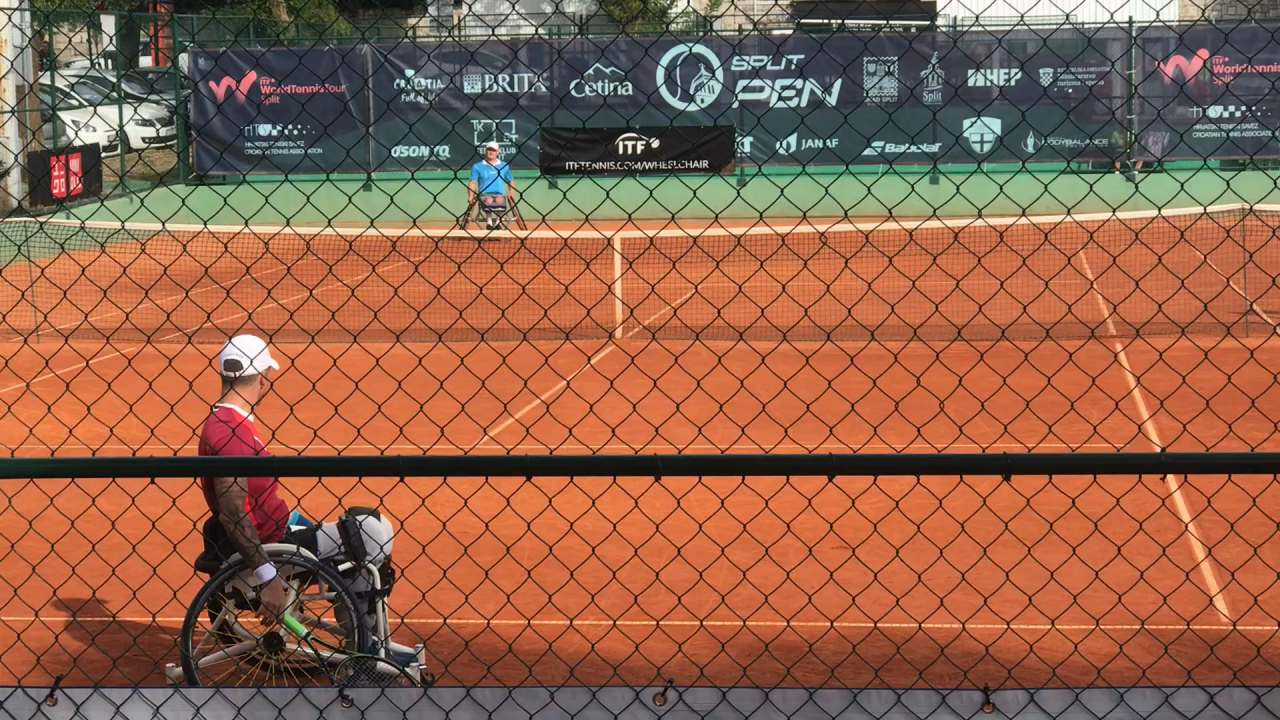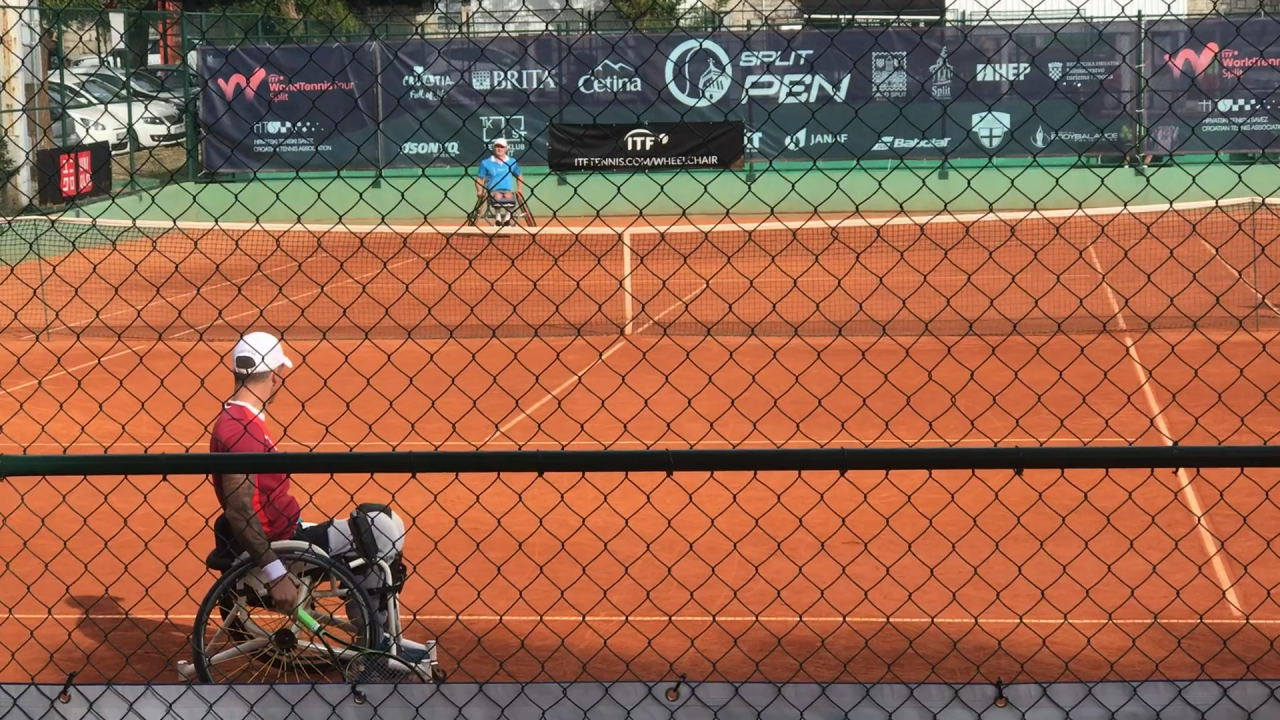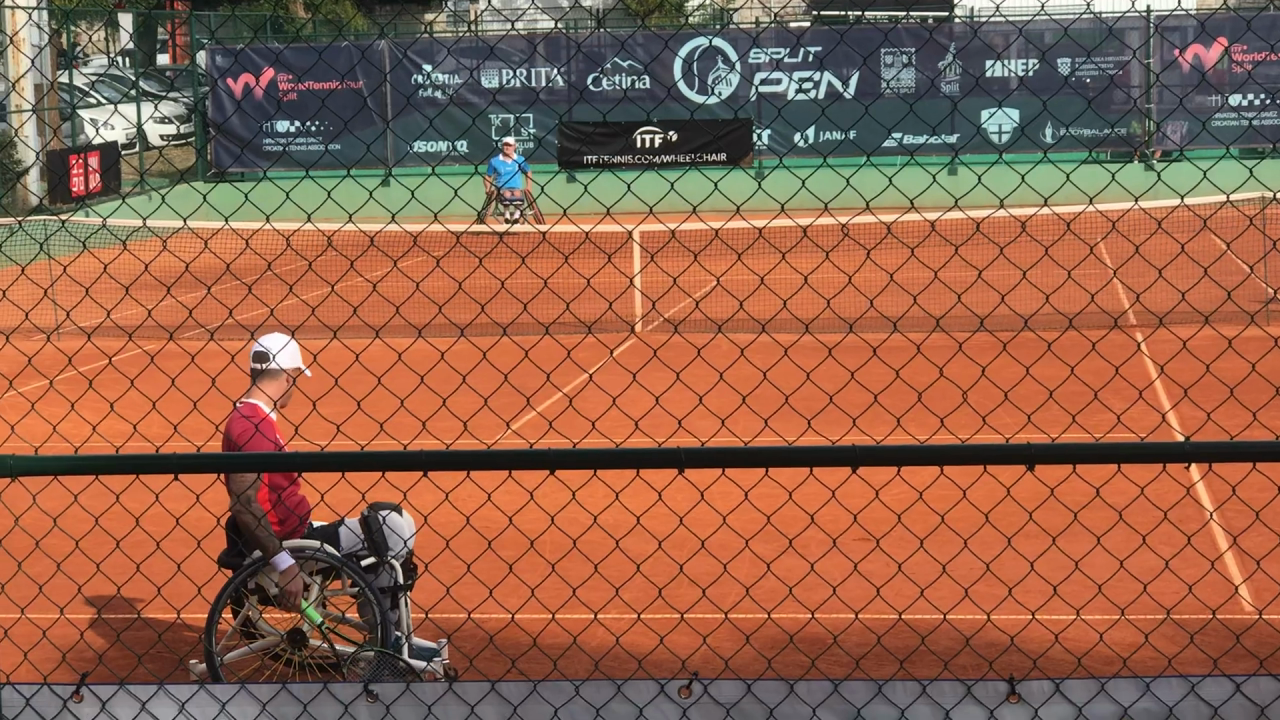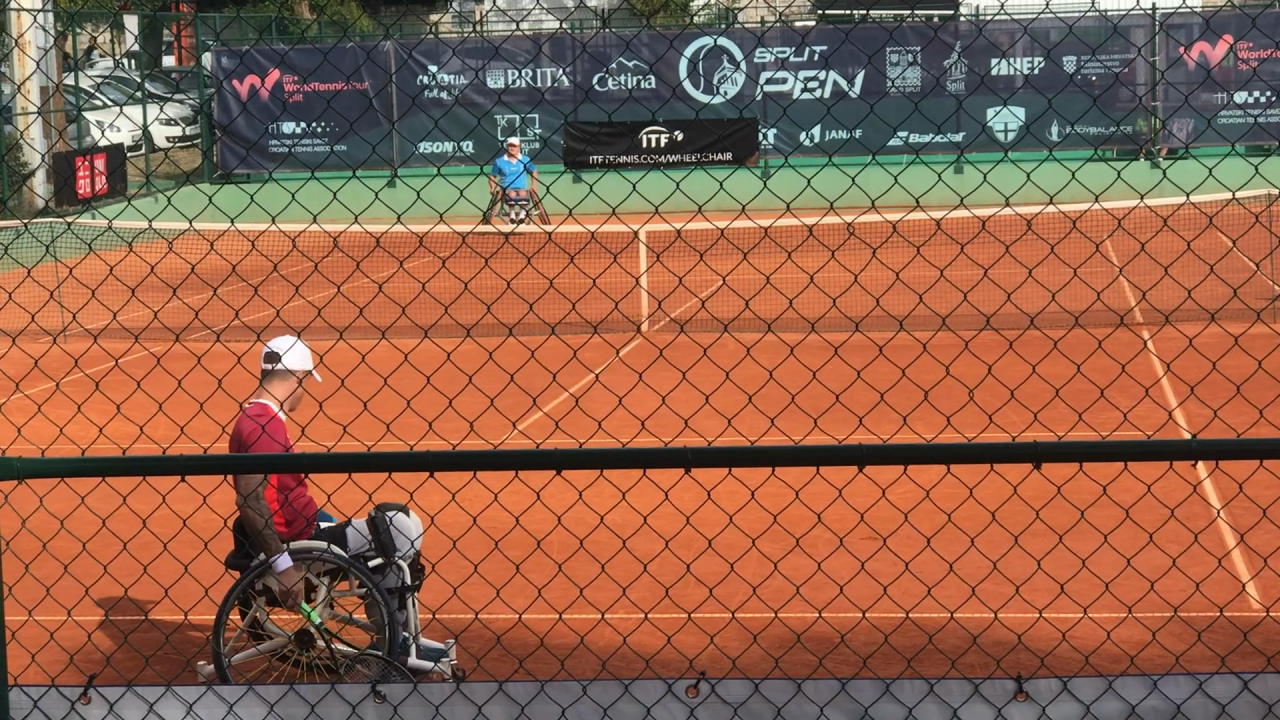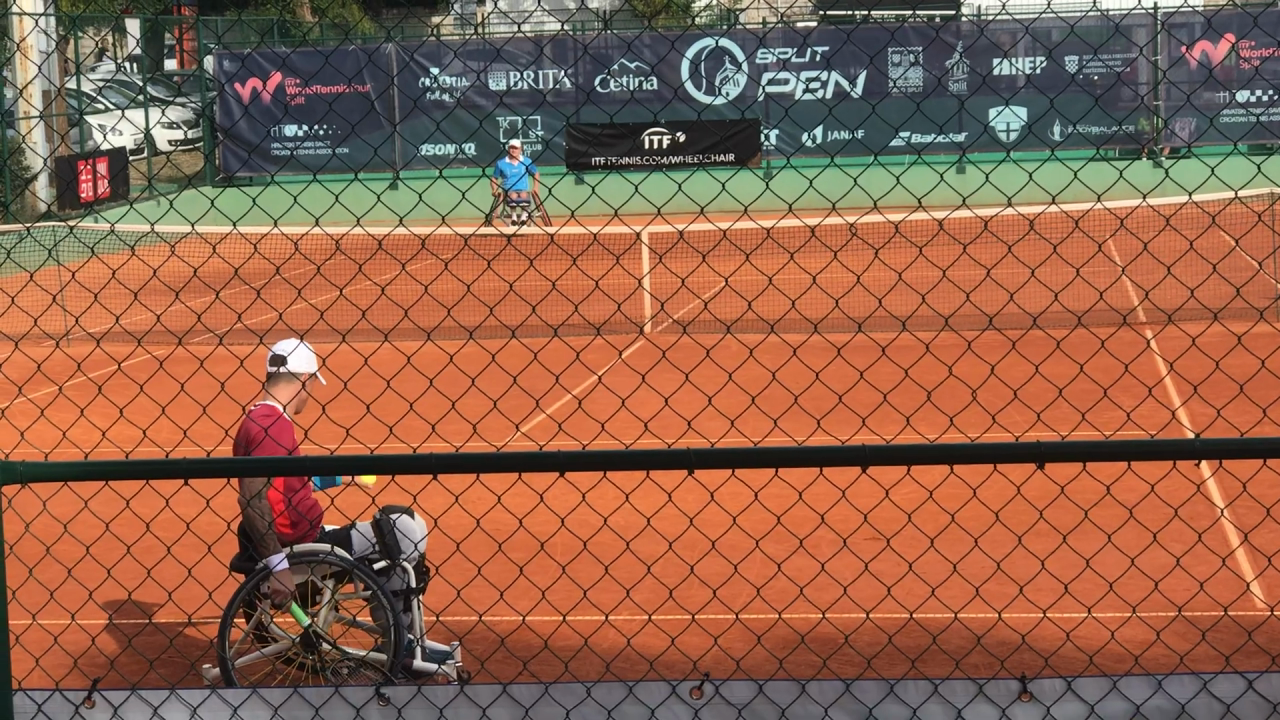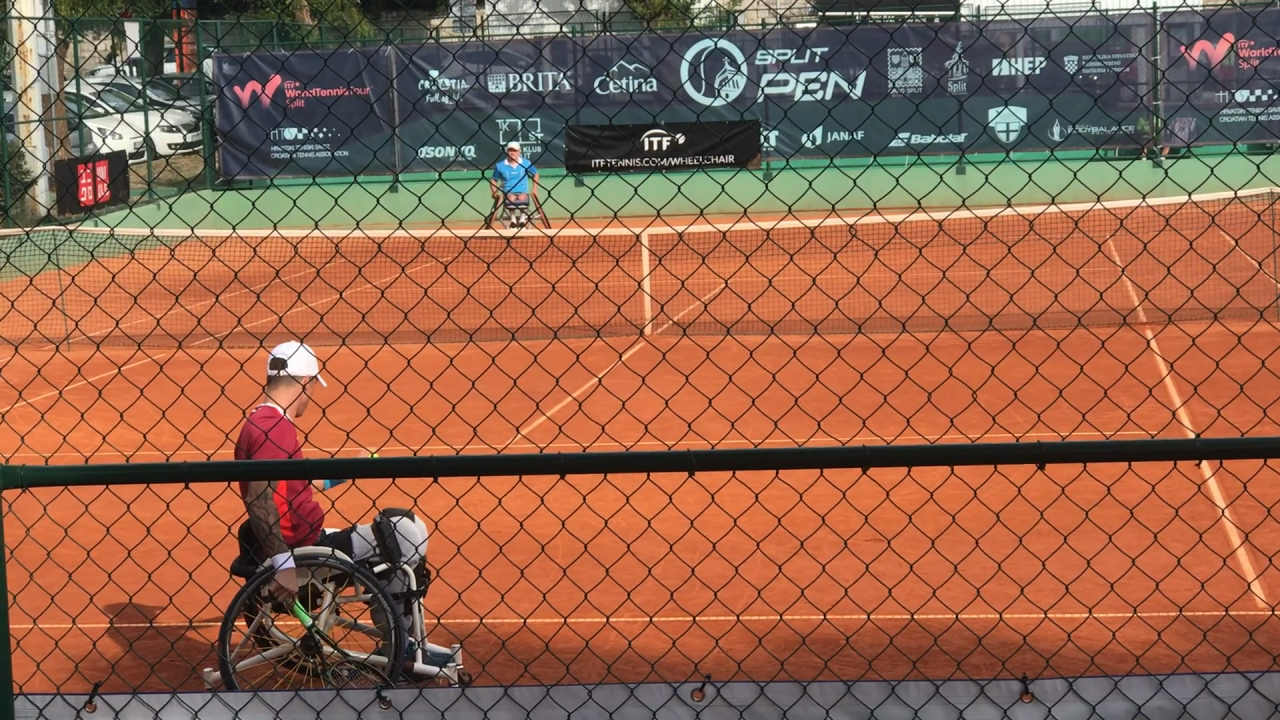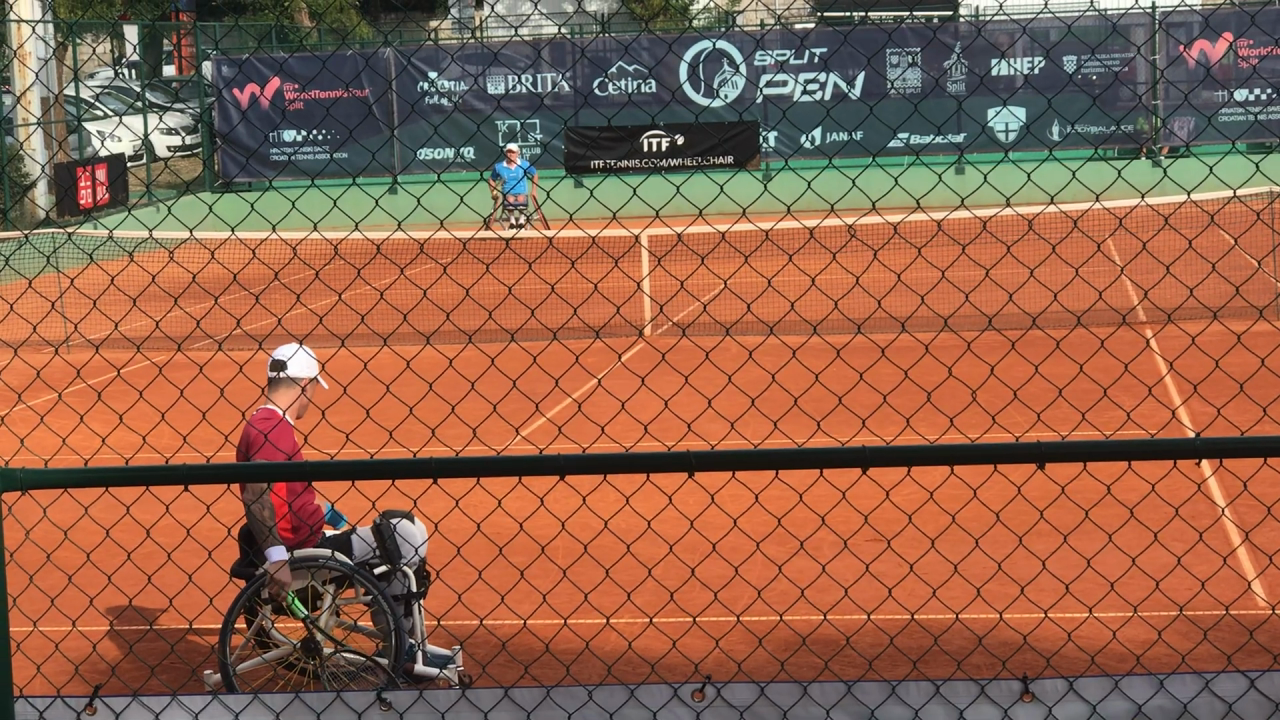
dt=0.2s
person 1, frame 1
left shoulder: (231, 422)
right shoulder: (230, 431)
right elbow: (232, 514)
left wrist: (295, 519)
right wrist: (267, 577)
left hip: (270, 535)
right hip: (266, 547)
left knee: (367, 526)
right knee: (374, 531)
left ankle: (365, 640)
person 1, frame 2
left shoulder: (242, 419)
right shoulder: (241, 428)
right elbow: (238, 511)
right wrist: (276, 573)
left hip: (282, 534)
right hip: (277, 544)
left knee: (377, 522)
right knee: (384, 528)
person 1, frame 3
left shoulder: (252, 416)
right shoulder: (252, 423)
right elbow: (243, 503)
right wrist: (284, 563)
left hip: (293, 534)
right hip: (287, 543)
left knee: (385, 520)
right knee: (395, 525)
person 1, frame 4
left shoulder: (257, 416)
right shoulder: (264, 422)
right elbow: (250, 499)
left wrist: (326, 517)
right wrist: (283, 564)
left hip: (297, 535)
right hip: (296, 544)
left knee: (389, 523)
right knee: (401, 526)
left ankle: (396, 636)
person 1, frame 5
left shoulder: (261, 419)
right shoulder: (271, 423)
right elbow: (252, 496)
left wrist: (336, 477)
right wrist: (278, 562)
left hip: (295, 541)
right hip: (299, 544)
right knee: (405, 528)
left ankle: (403, 639)
person 1, frame 6
left shoulder: (263, 420)
right shoulder: (274, 425)
right elbow: (260, 499)
right wrist: (283, 563)
left hip: (300, 542)
right hip: (300, 548)
right knee: (407, 529)
person 1, frame 7
left shoulder: (266, 422)
right shoulder: (273, 426)
right elbow: (255, 495)
left wrist: (341, 521)
right wrist: (277, 556)
left hip: (302, 544)
right hip: (300, 551)
right knee: (407, 532)
